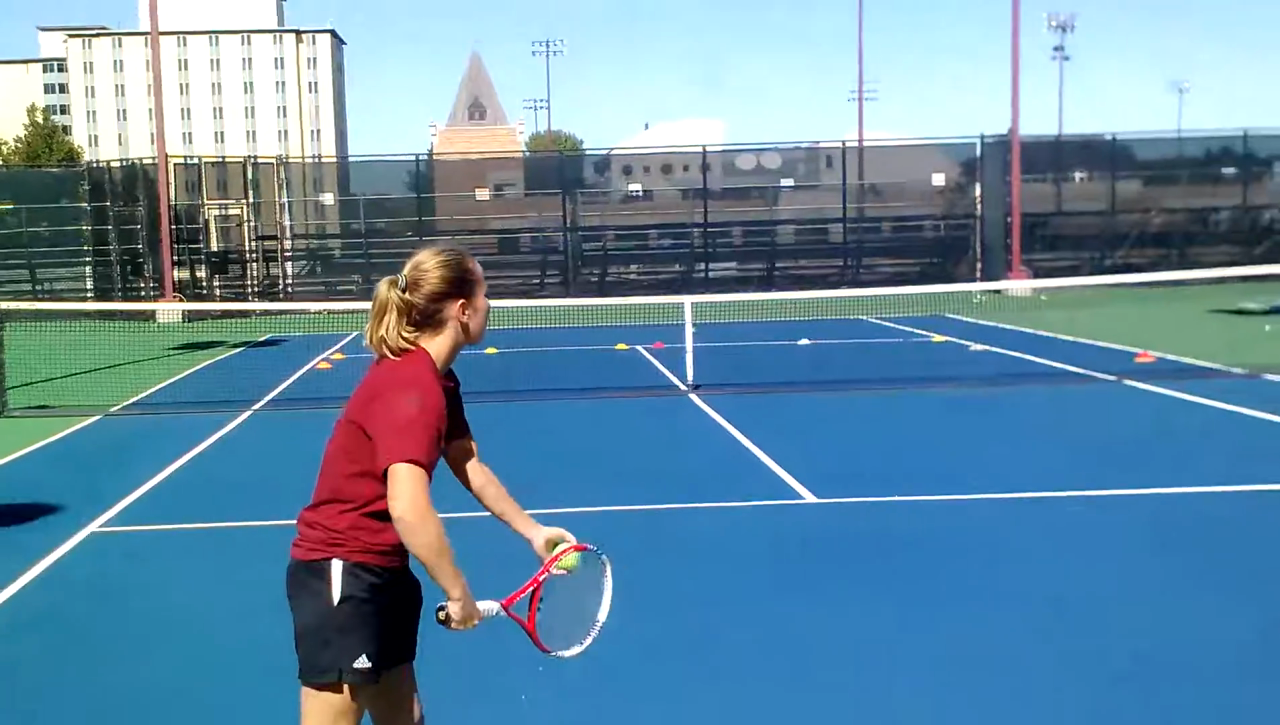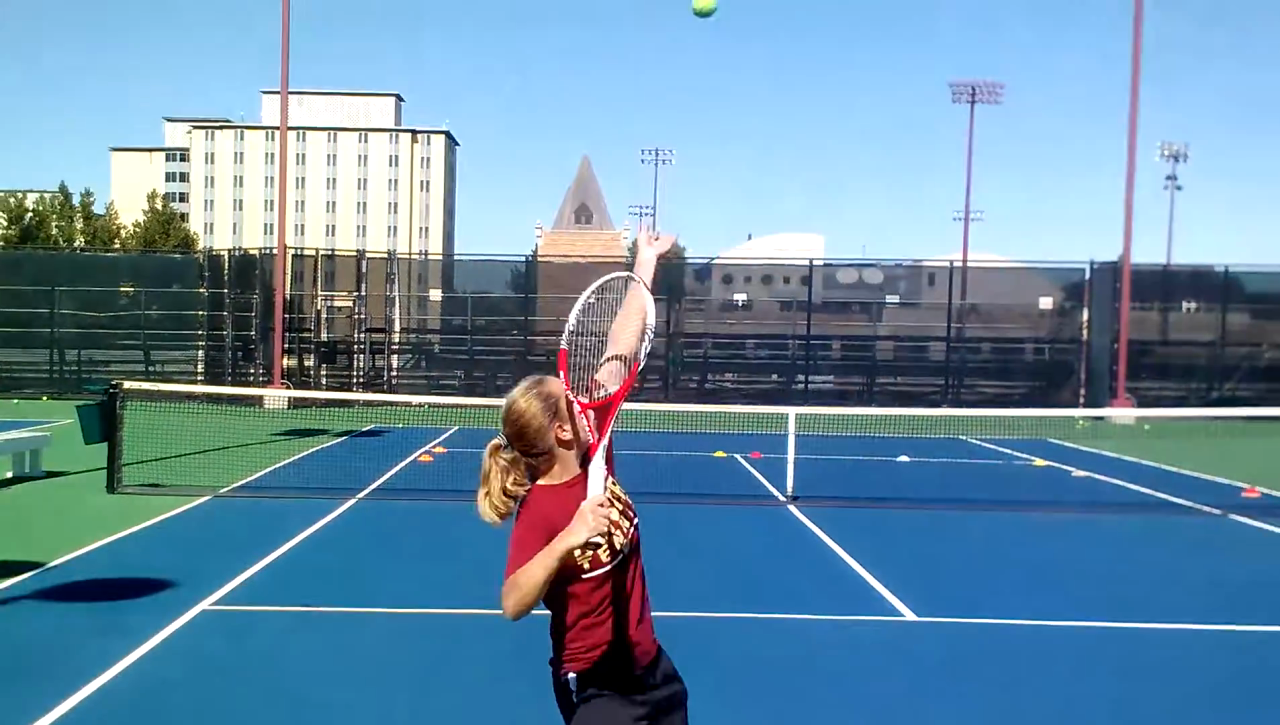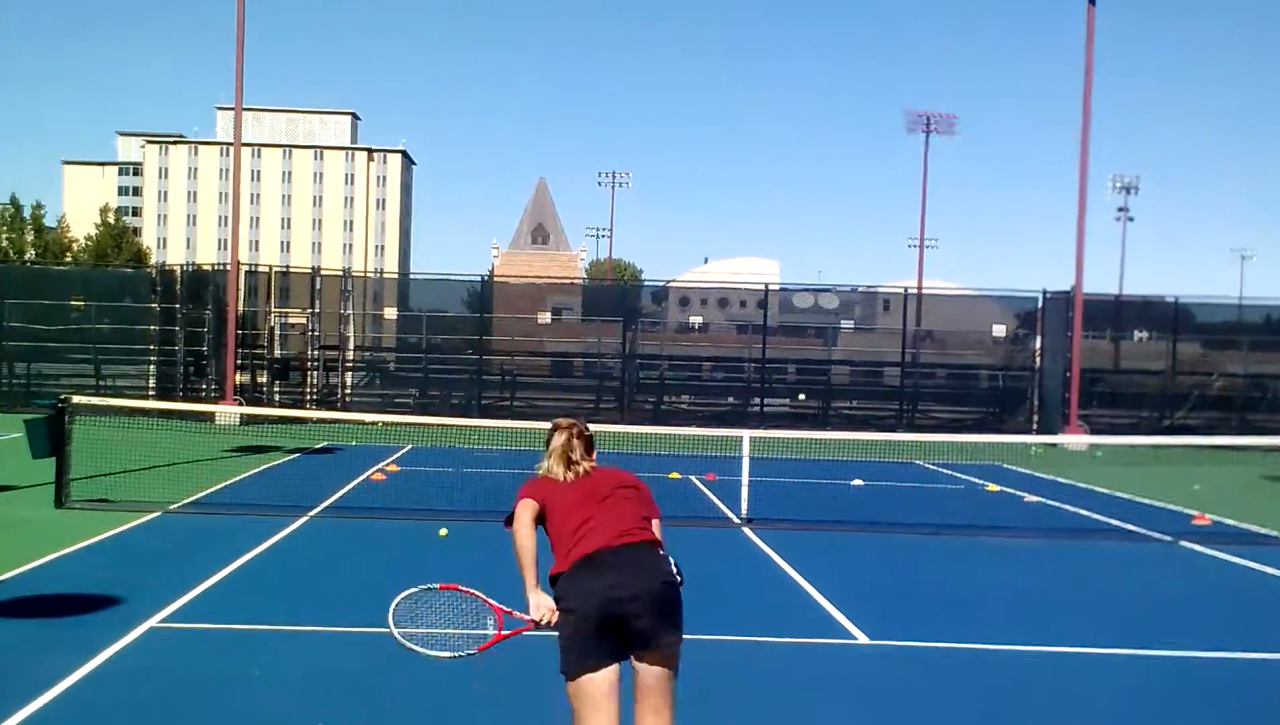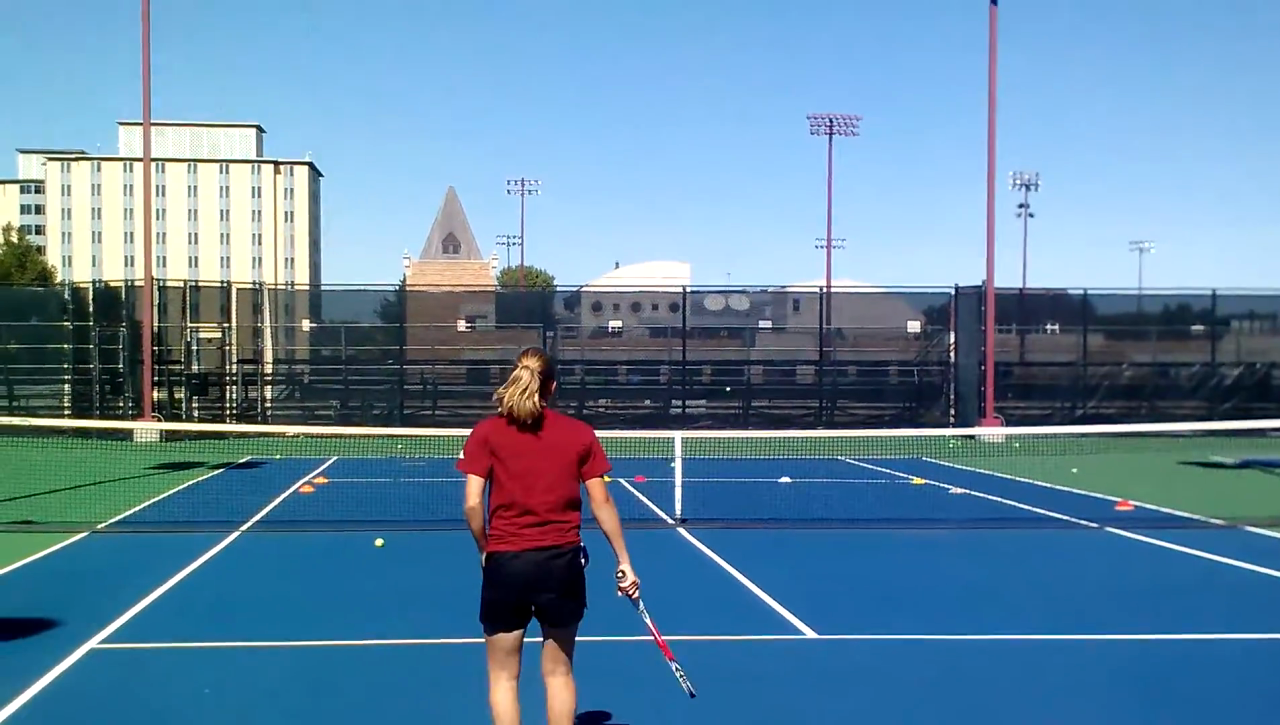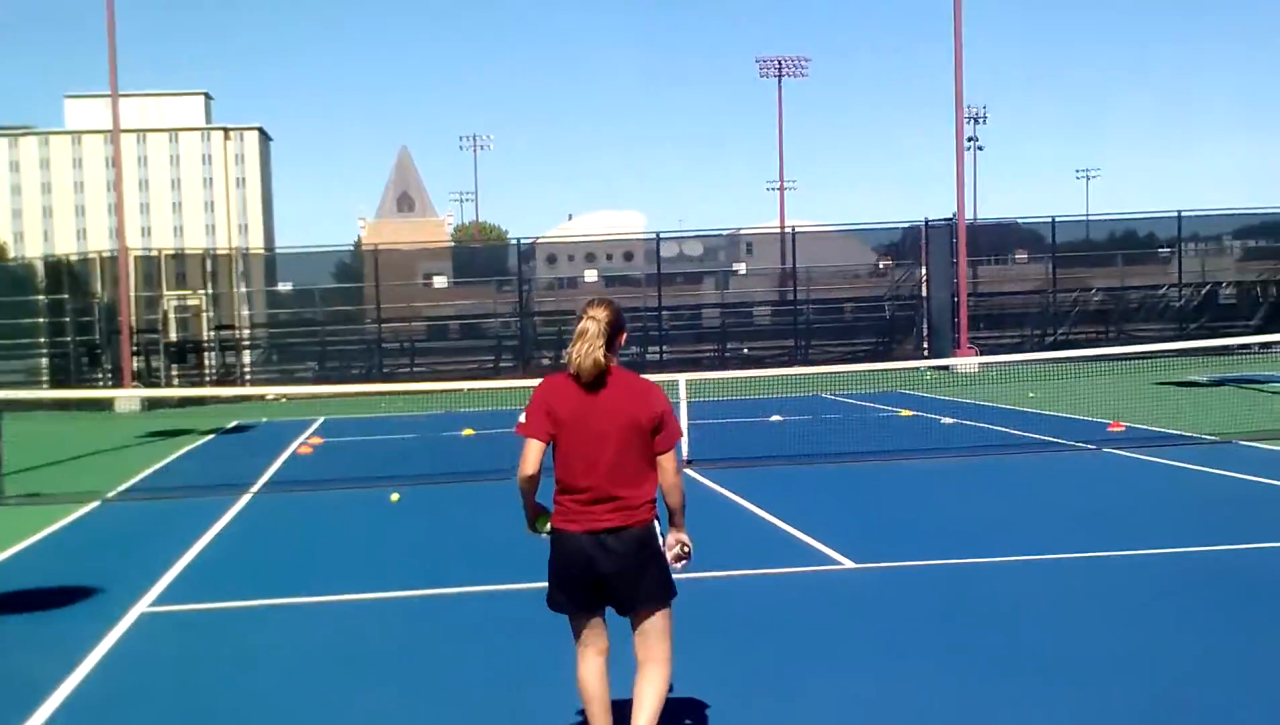
dt=1s
person 1, frame 1
left shoulder: (436, 378)
right shoulder: (412, 387)
left elbow: (468, 465)
right elbow: (408, 506)
left wrist: (533, 532)
right wrist: (459, 593)
left hip: (380, 570)
right hip: (340, 571)
person 1, frame 2
left shoulder: (587, 452)
right shoulder: (540, 518)
right elbow: (513, 603)
left wrist: (644, 267)
right wrist: (573, 532)
left hip: (647, 667)
right hip: (597, 685)
person 1, frame 3
left shoulder: (539, 487)
right shoulder: (630, 480)
left elbow: (523, 519)
left wrist: (533, 592)
left hip: (583, 586)
right hip: (651, 575)
person 1, frame 4
left shoulder: (486, 431)
right shoulder: (580, 433)
left elbow: (472, 504)
right elbow: (602, 502)
left wrist: (485, 546)
right wrist: (624, 561)
left hip: (507, 562)
right hip: (562, 560)
left knee: (504, 676)
right knee: (558, 669)
person 1, frame 5
left shoulder: (549, 393)
right shoulder: (651, 396)
left elbow: (529, 470)
right elbow: (669, 475)
left wrist: (530, 506)
right wrist: (678, 528)
left hip: (573, 542)
right hip: (635, 540)
left knee: (590, 652)
right knee: (655, 659)
